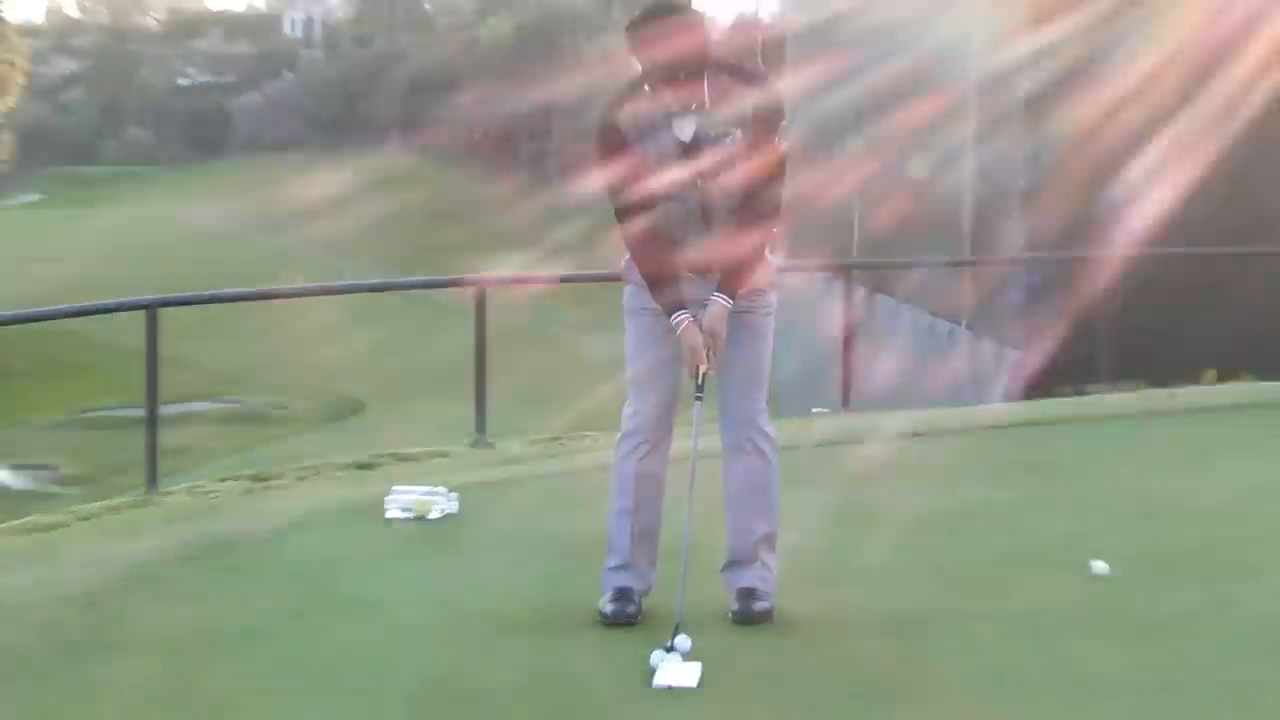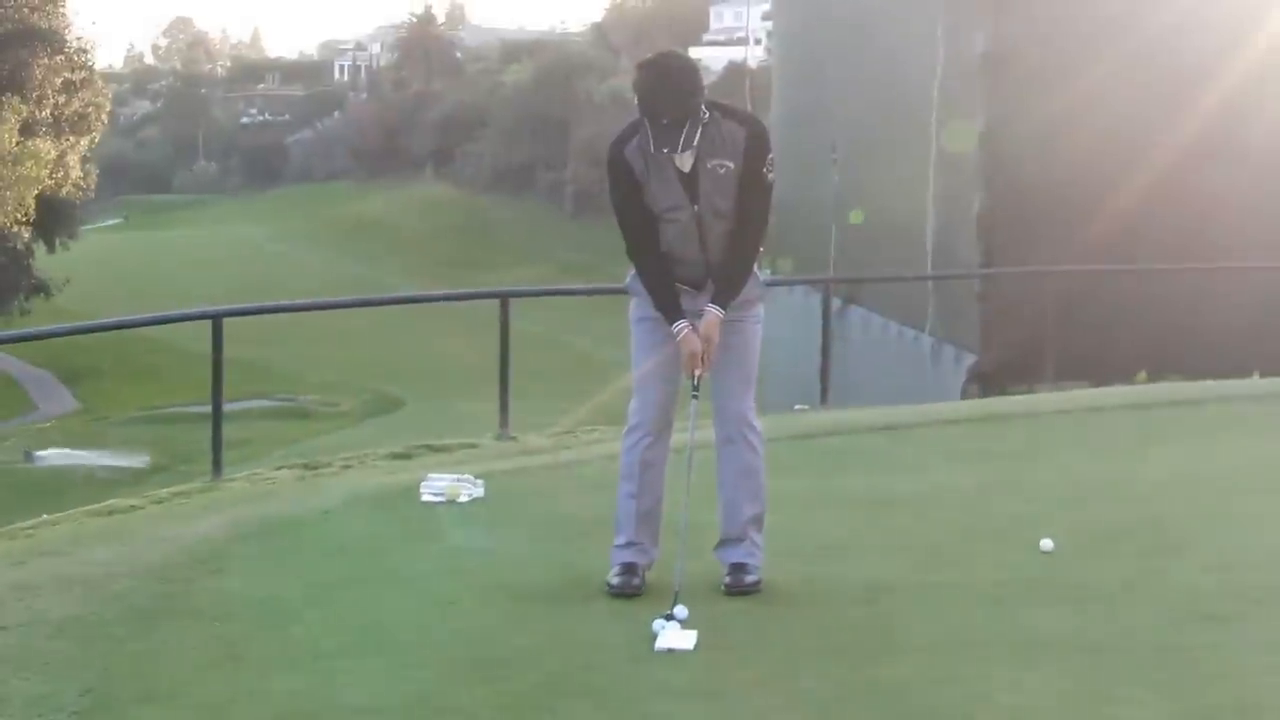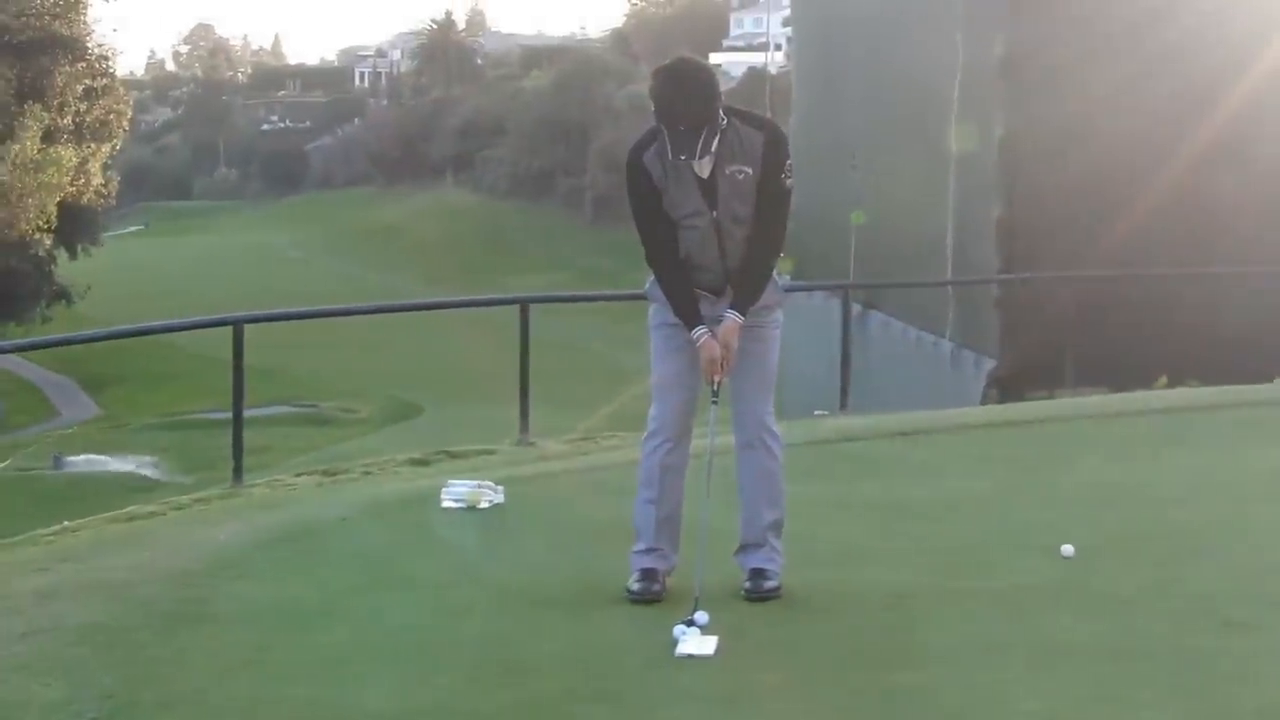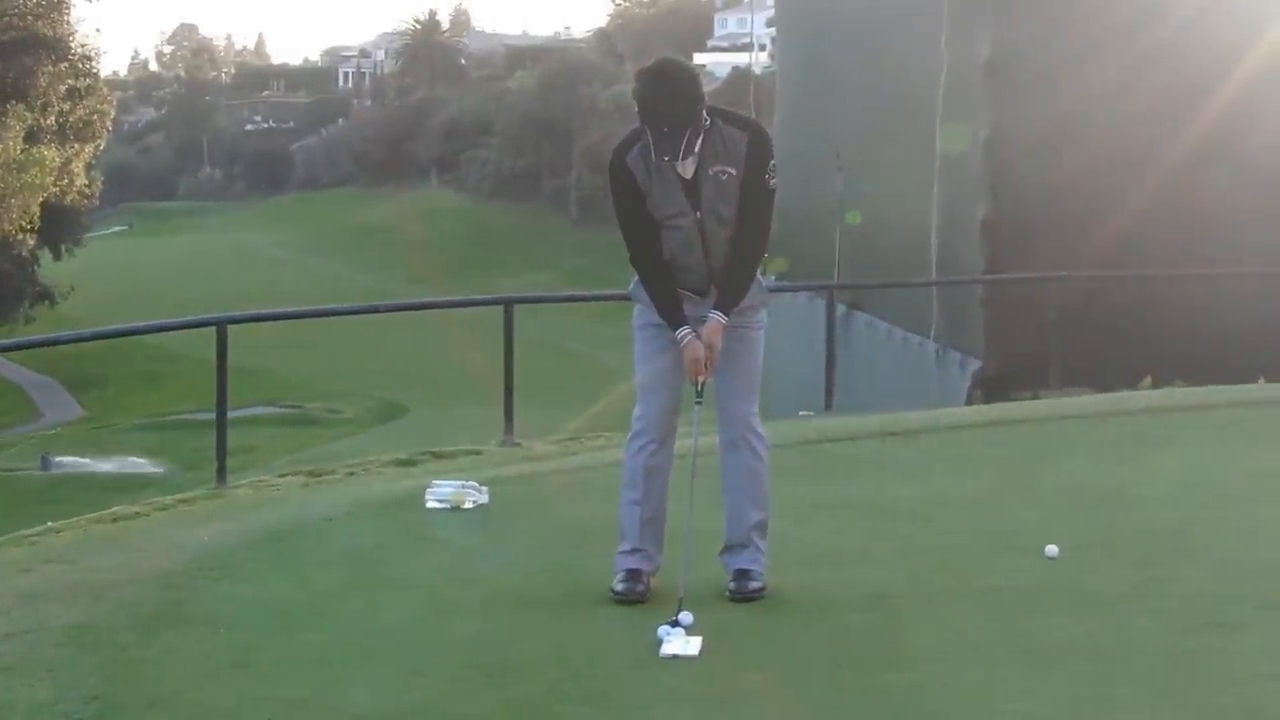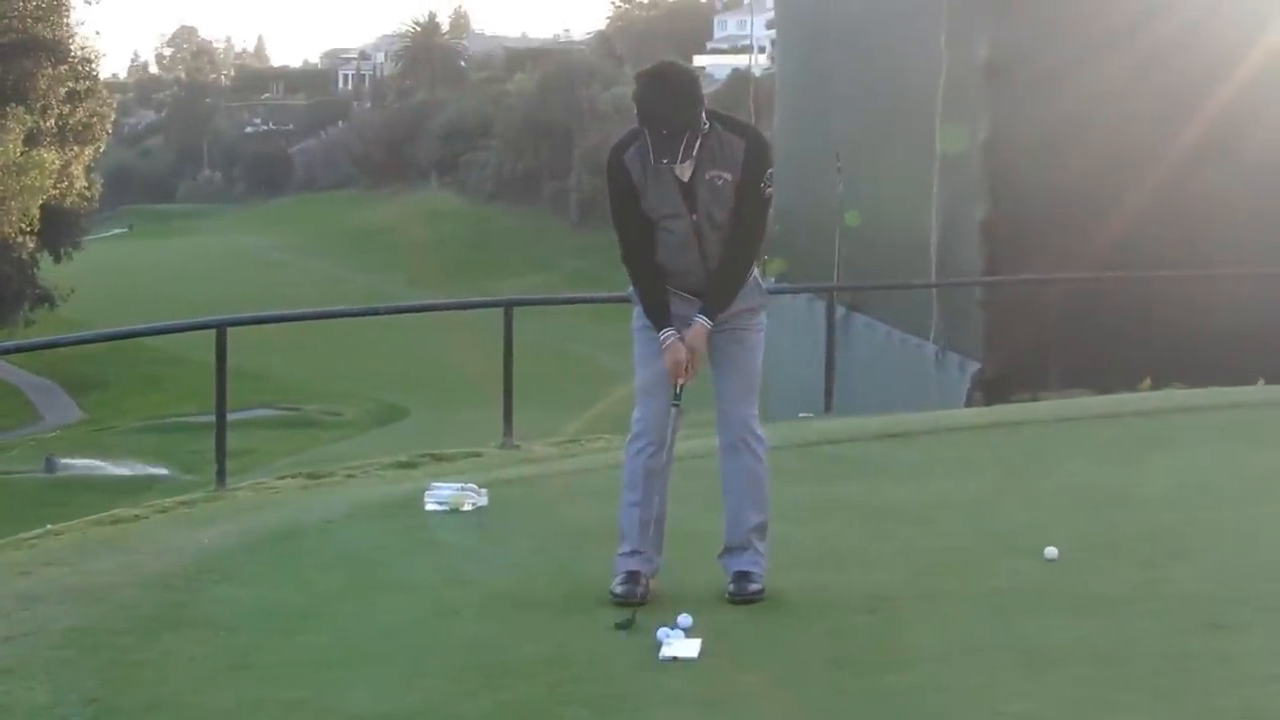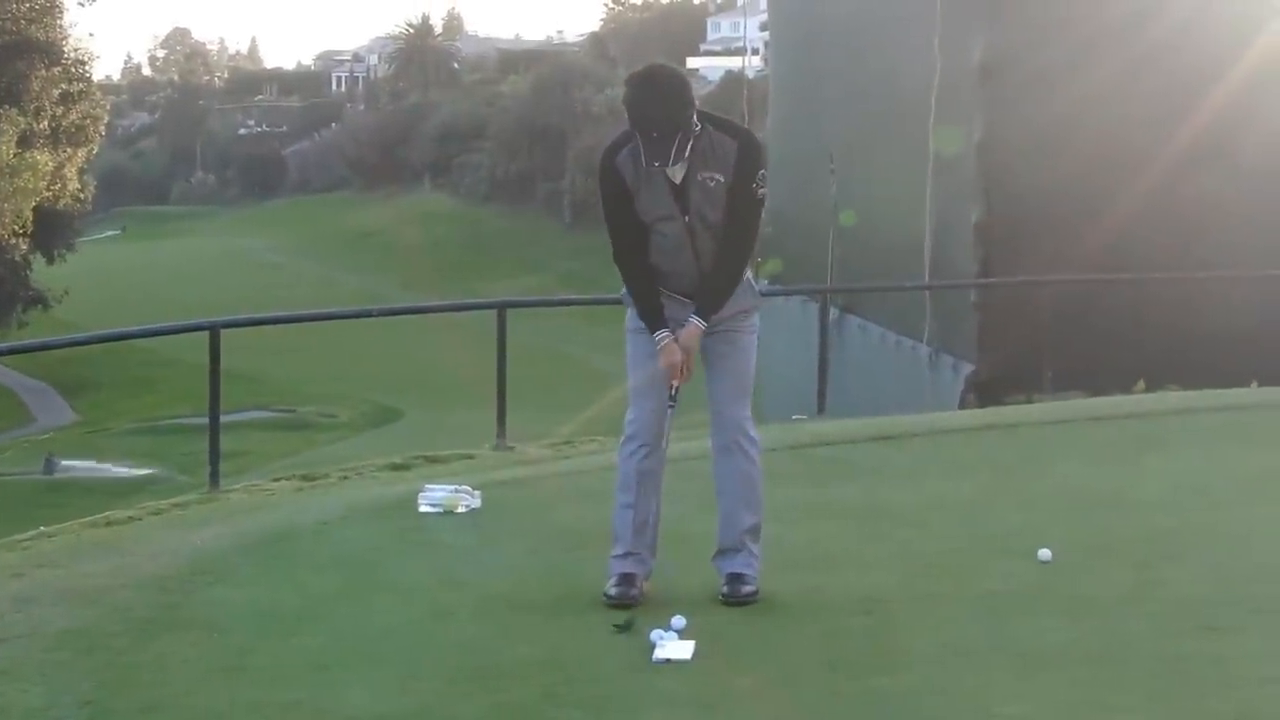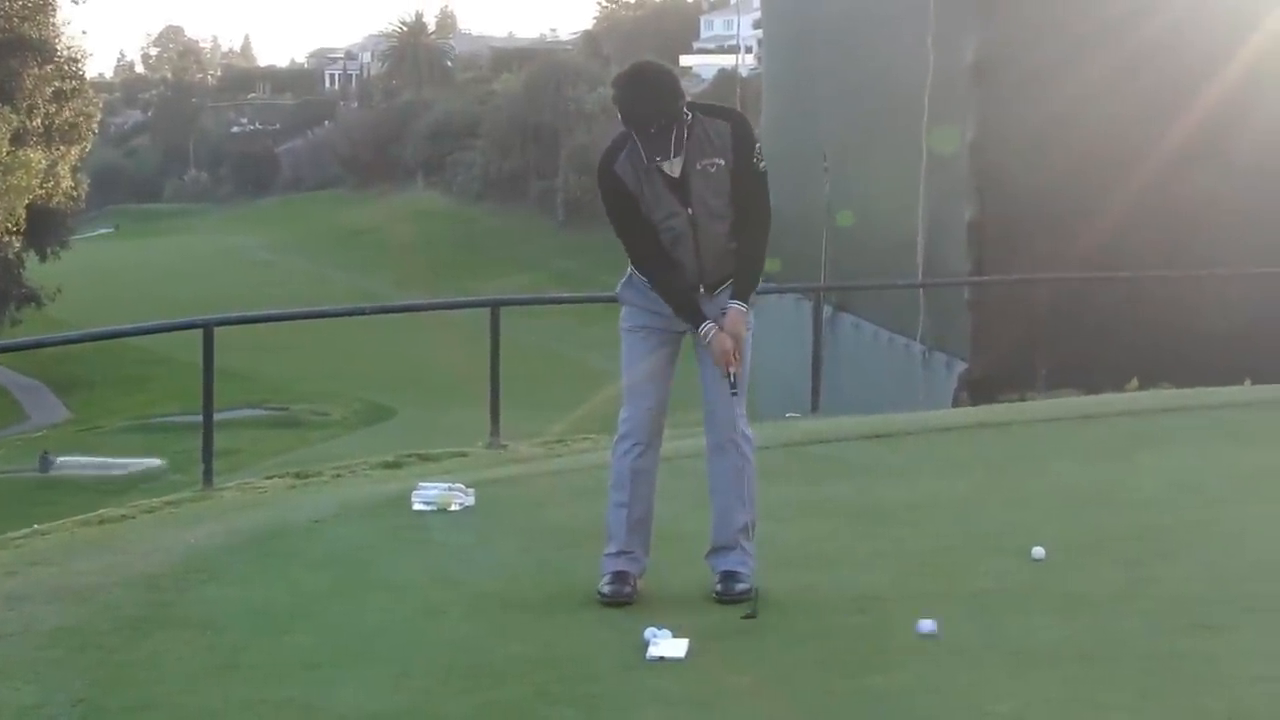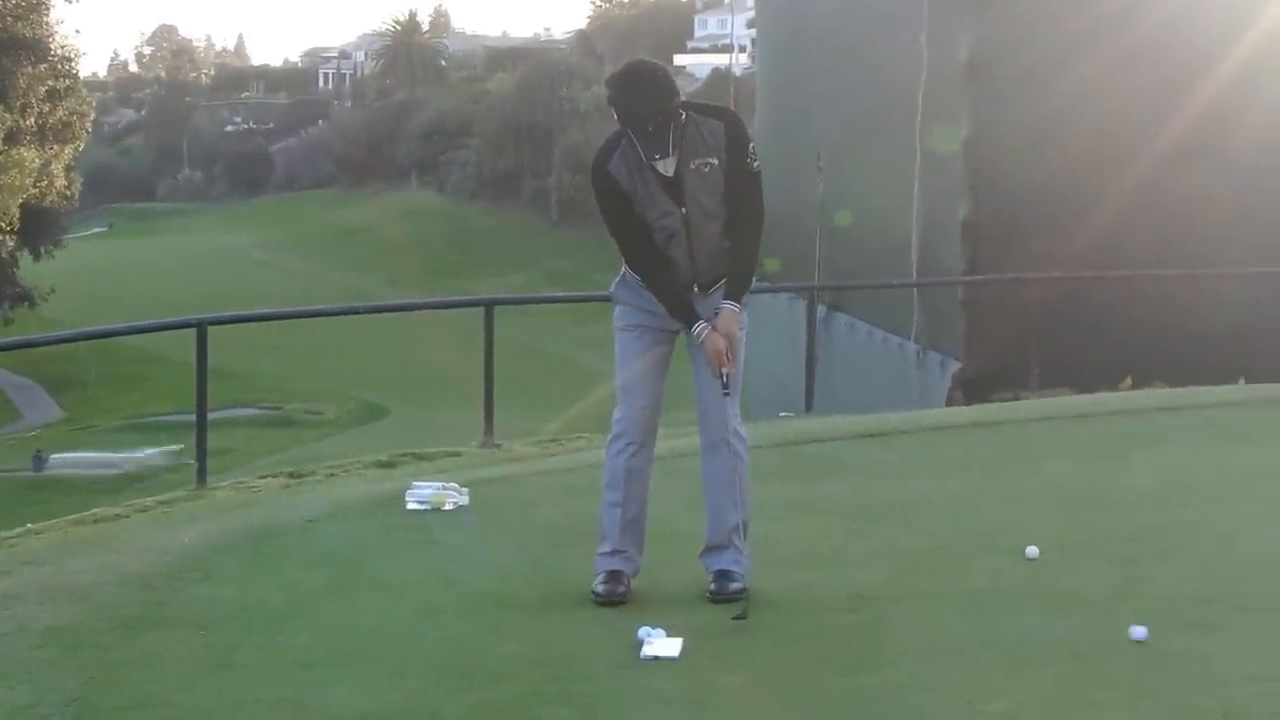
dt=0.5s
person 1, frame 1
left shoulder: (756, 100)
right shoulder: (622, 120)
left elbow: (762, 208)
right elbow: (636, 226)
left wrist: (722, 299)
right wrist: (678, 316)
left hip: (741, 279)
right hip: (657, 281)
left knee: (748, 423)
right knee: (643, 423)
left ankle: (752, 576)
right ankle: (625, 578)
person 1, frame 2
left shoulder: (746, 135)
right shoulder: (626, 151)
left elbow: (751, 231)
right elbow: (641, 247)
left wrist: (715, 310)
right wrist: (679, 325)
left hip: (733, 290)
right hip: (659, 292)
left knee: (738, 419)
right knee: (646, 419)
left ankle: (743, 552)
right ankle: (630, 554)
person 1, frame 3
left shoulder: (765, 141)
right shoulder: (645, 158)
left elbow: (770, 236)
right elbow: (660, 253)
left wrist: (734, 317)
right wrist: (698, 331)
left hip: (752, 297)
right hip: (678, 299)
left knee: (757, 425)
right knee: (666, 425)
left ankle: (762, 558)
right ankle: (650, 560)
person 1, frame 4
left shoulder: (749, 141)
right shoulder: (628, 158)
left elbow: (754, 237)
right elbow: (644, 254)
left wrist: (719, 317)
right wrist: (683, 331)
left hip: (736, 296)
right hip: (662, 299)
left knee: (742, 425)
right knee: (650, 425)
left ankle: (747, 559)
right ankle: (635, 560)
person 1, frame 5
left shoulder: (747, 146)
right shoulder: (626, 158)
left elbow: (747, 243)
right elbow: (636, 254)
left wrist: (705, 323)
right wrist: (666, 333)
left hip: (734, 299)
right hip: (660, 300)
left knee: (742, 426)
right knee: (650, 426)
left ankle: (746, 561)
right ankle: (635, 562)
person 1, frame 6
left shoulder: (739, 147)
right shoulder: (618, 161)
left elbow: (740, 243)
right elbow: (629, 256)
left wrist: (699, 323)
right wrist: (661, 335)
left hip: (727, 301)
right hip: (654, 301)
left knee: (735, 428)
right knee: (642, 428)
left ankle: (740, 562)
right ankle: (628, 563)
person 1, frame 7
left shoulder: (731, 130)
right shoulder: (616, 165)
left elbow: (756, 220)
right elbow: (648, 256)
left wrist: (738, 306)
right wrist: (702, 327)
left hip: (726, 294)
right hip: (653, 299)
left knee: (729, 426)
right knee: (637, 426)
left ankle: (734, 561)
right ankle: (622, 562)
person 1, frame 8
left shoulder: (724, 129)
right shoulder: (610, 165)
left elbow: (749, 219)
right elbow: (642, 255)
left wrist: (731, 305)
right wrist: (695, 327)
left hip: (719, 293)
right hip: (647, 297)
left knee: (723, 425)
right knee: (631, 424)
left ankle: (728, 559)
right ankle: (616, 561)
